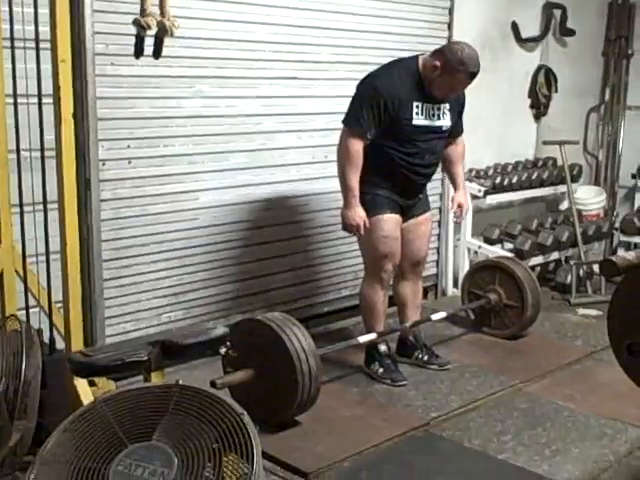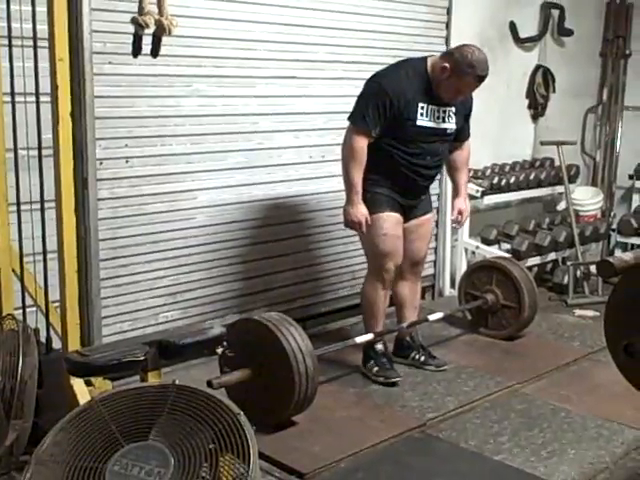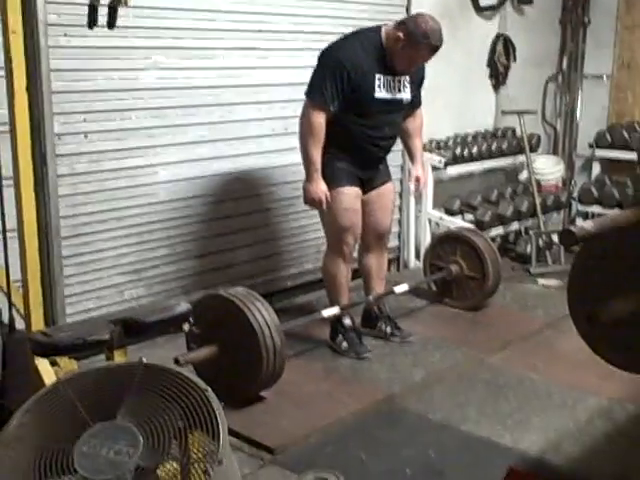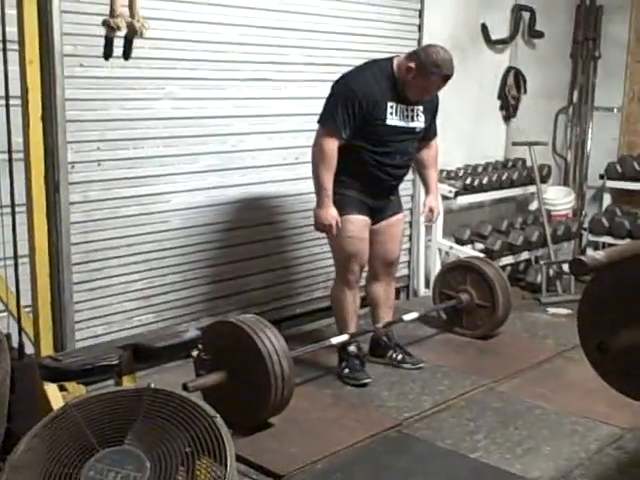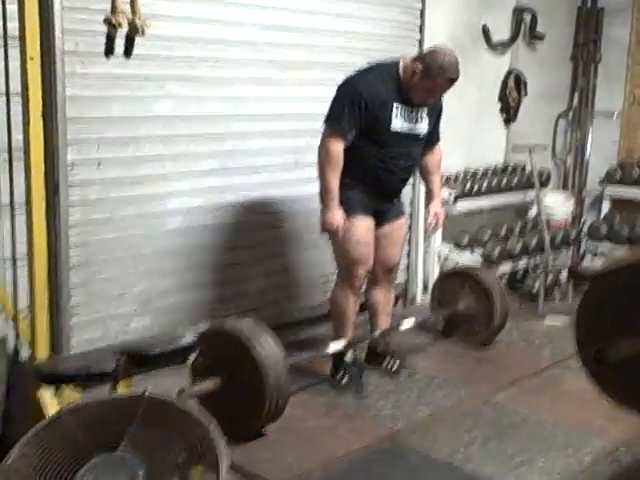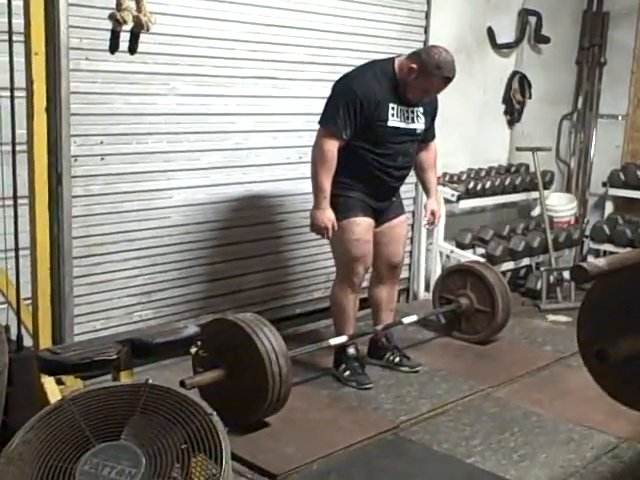
dt=0.4s
person 1, frame 1
left shoulder: (454, 93)
right shoulder: (384, 85)
left elbow: (453, 141)
right elbow: (352, 141)
left wrist: (459, 187)
right wrist: (351, 202)
left hip: (416, 192)
right hip: (378, 191)
left knee: (414, 267)
right knee: (382, 270)
left ankle: (410, 342)
right ankle: (376, 351)
person 1, frame 2
left shoulder: (462, 98)
right shoulder: (391, 84)
left elbow: (459, 146)
right elbow: (356, 138)
left wrist: (461, 193)
right wrist: (354, 199)
left hip: (418, 193)
right hip: (380, 189)
left knee: (413, 268)
right knee: (385, 268)
left ankle: (406, 342)
right ankle: (374, 350)
person 1, frame 3
left shoulder: (412, 66)
right shoulder: (346, 57)
left elbow: (411, 115)
right elbow: (314, 115)
left wrist: (417, 161)
right wrist: (314, 176)
left hip: (376, 164)
right hip: (339, 163)
left knee: (379, 238)
right knee: (344, 243)
left ankle: (375, 313)
right ankle: (341, 324)
person 1, frame 4
left shoulder: (428, 96)
right shoulder: (358, 85)
left elbow: (426, 144)
right elbow: (327, 141)
left wrist: (432, 191)
right wrist: (325, 201)
left hip: (387, 194)
right hip: (349, 192)
left knee: (386, 268)
right knee: (351, 271)
left ankle: (382, 340)
right ankle: (348, 351)
person 1, frame 5
left shoulder: (431, 102)
right shoulder: (365, 88)
left elbow: (430, 150)
right elbow: (332, 143)
left wrist: (435, 198)
right wrist: (330, 204)
left hip: (390, 198)
right hip: (352, 195)
left knee: (386, 274)
right knee: (354, 275)
left ankle: (378, 348)
right ankle: (342, 358)
person 1, frame 6
left shoulder: (427, 98)
right shoulder: (360, 86)
left elbow: (425, 147)
right elbow: (327, 143)
left wrist: (432, 194)
right wrist: (321, 204)
left hip: (389, 195)
right hip: (351, 193)
left knee: (391, 269)
right knee: (353, 273)
left ankle: (381, 343)
right ankle: (345, 353)
